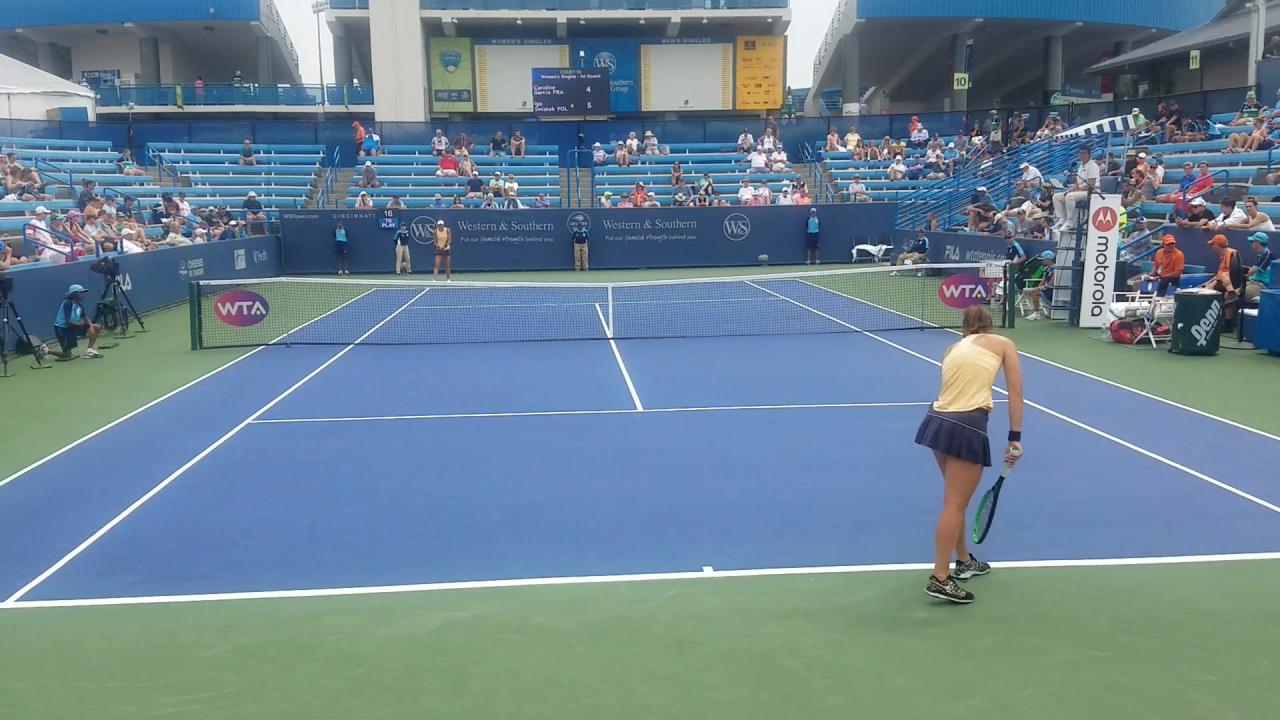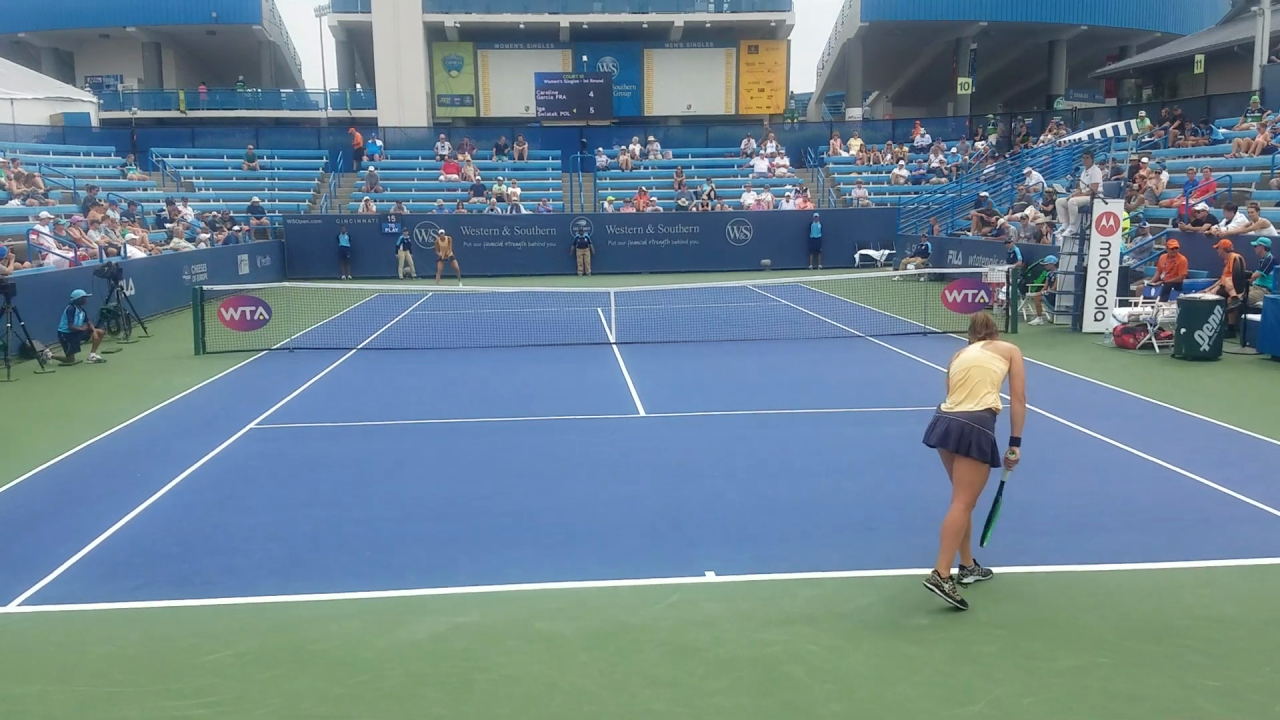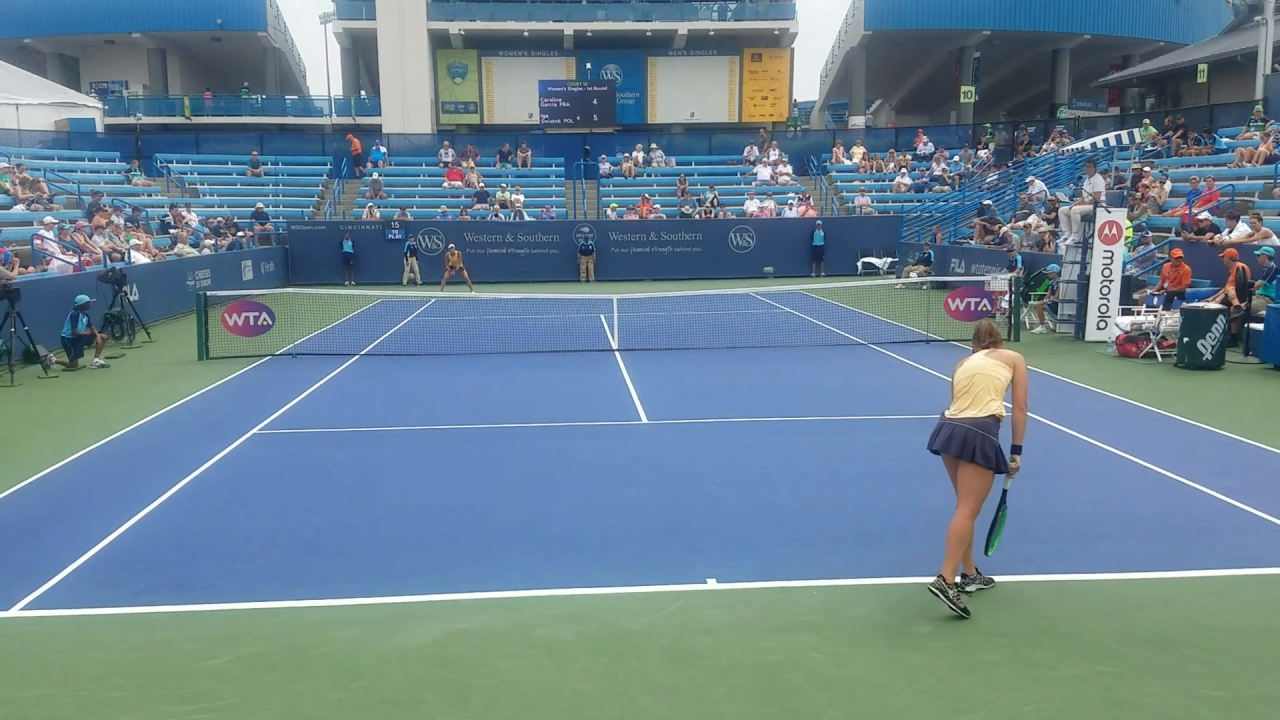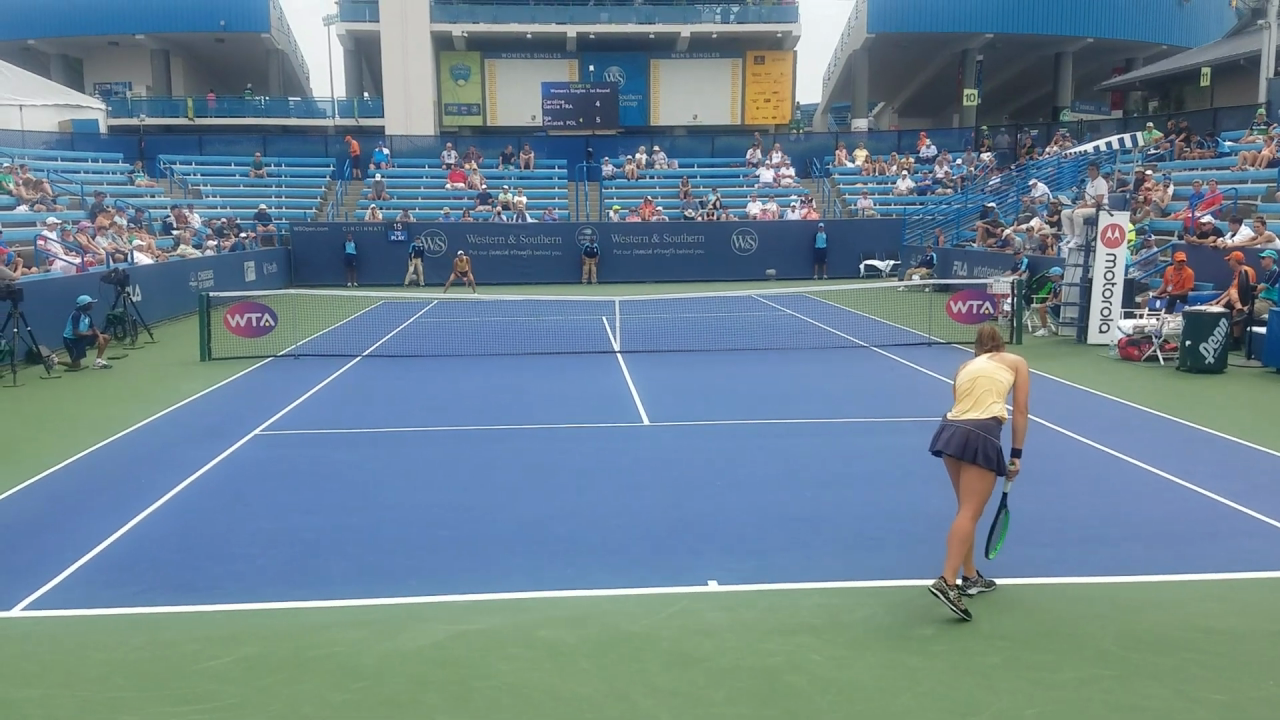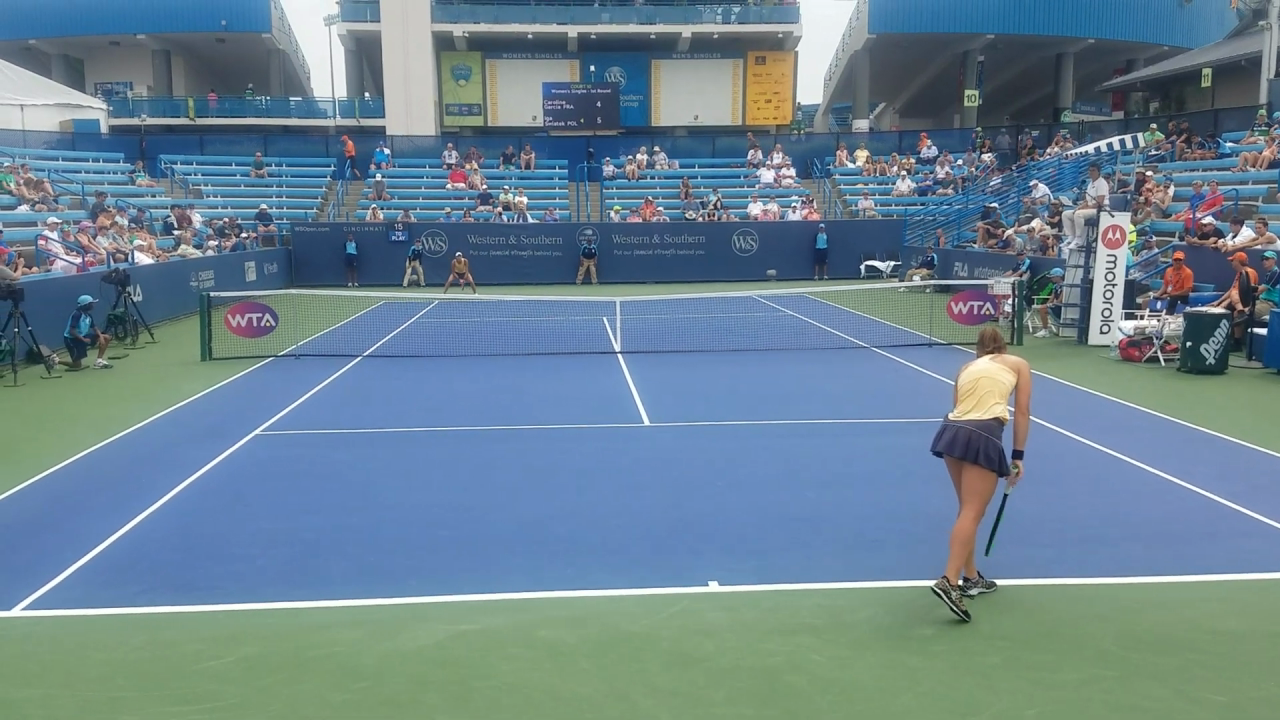
dt=0.3s
person 1, frame 1
left shoulder: (951, 349)
right shoulder: (1003, 343)
right elbow: (1015, 393)
right wrist: (1015, 438)
left hip: (937, 420)
right hip: (967, 425)
left knee: (957, 498)
right knee: (954, 504)
left ankle: (964, 561)
right ankle: (939, 578)
person 1, frame 2
left shoulder: (959, 355)
right shoulder: (1009, 349)
right elbow: (1018, 399)
right wrist: (1015, 443)
left hip: (944, 422)
right hip: (975, 426)
left knee: (963, 499)
right knee: (962, 503)
left ankle: (967, 566)
right ankle: (941, 574)
person 1, frame 3
left shoulder: (963, 363)
right shoulder: (1013, 358)
right elbow: (1019, 407)
right wrist: (1016, 451)
left hip: (948, 429)
right hip: (979, 433)
left knee: (966, 506)
right knee: (967, 510)
left ankle: (969, 575)
right ankle: (945, 580)
person 1, frame 4
left shoulder: (965, 367)
right shoulder: (1016, 361)
right elbow: (1020, 411)
right wrist: (1016, 454)
left hip: (949, 430)
right hip: (982, 434)
left knee: (967, 509)
right knee: (969, 513)
left ankle: (970, 578)
right ankle: (947, 582)
person 1, frame 5
left shoulder: (967, 367)
right shoulder: (1018, 363)
right elbow: (1021, 412)
right wrist: (1017, 456)
left hip: (951, 430)
right hip: (983, 435)
left knee: (968, 509)
right knee: (972, 513)
left ankle: (970, 578)
right ankle: (949, 581)
